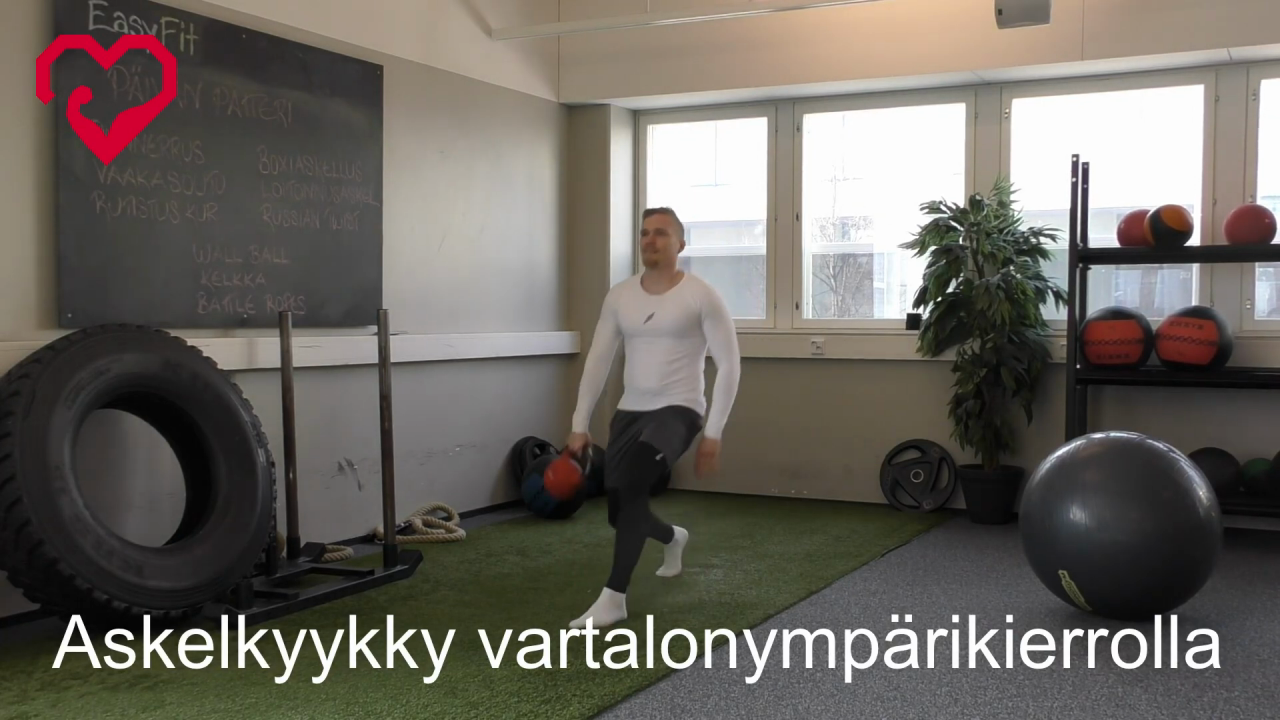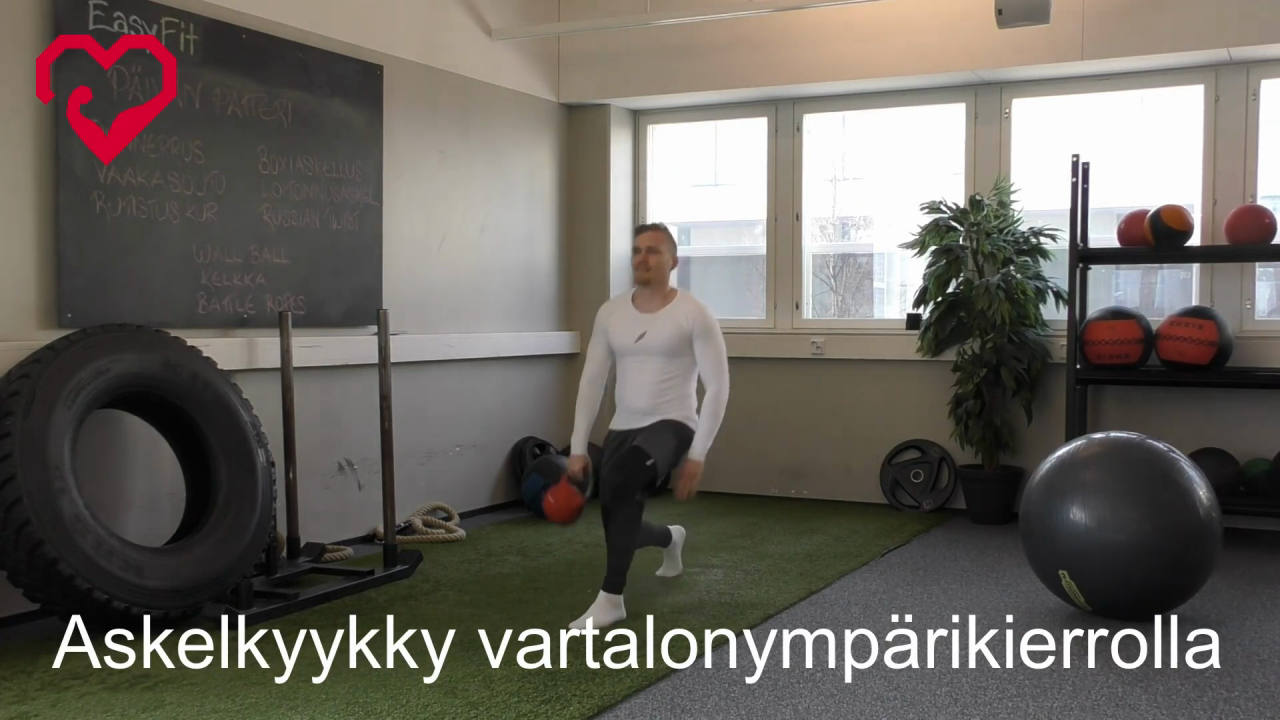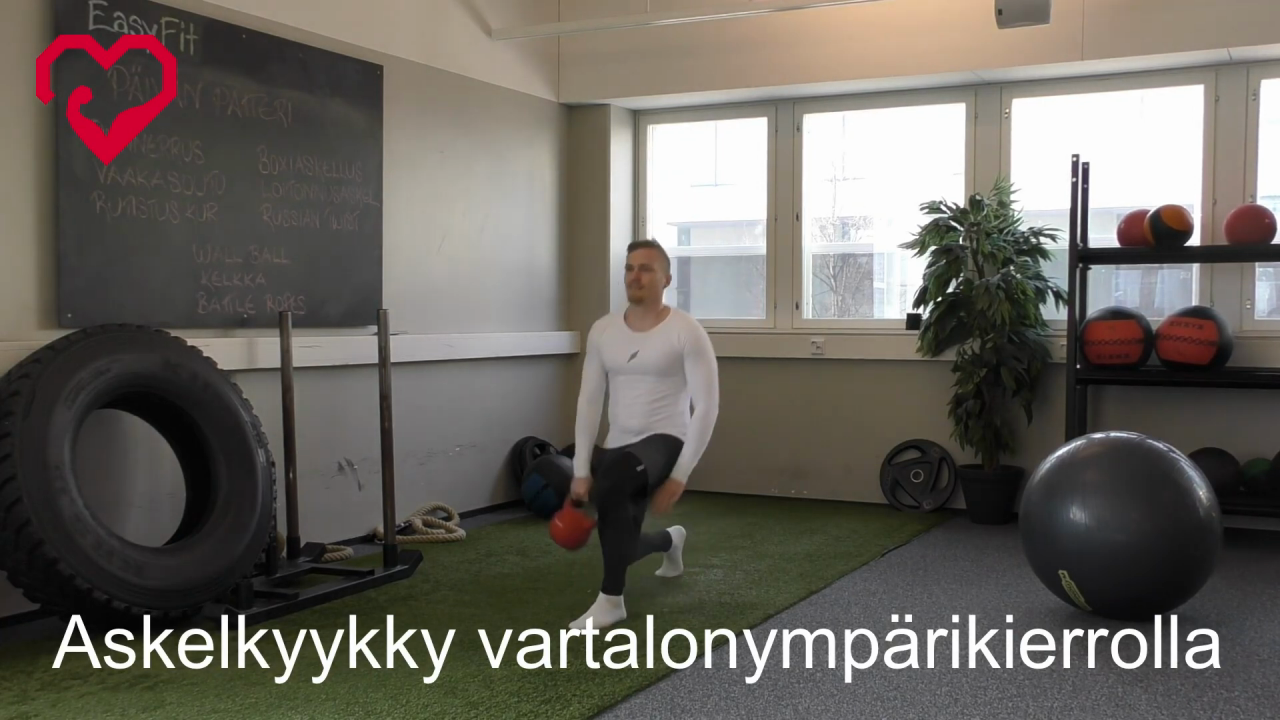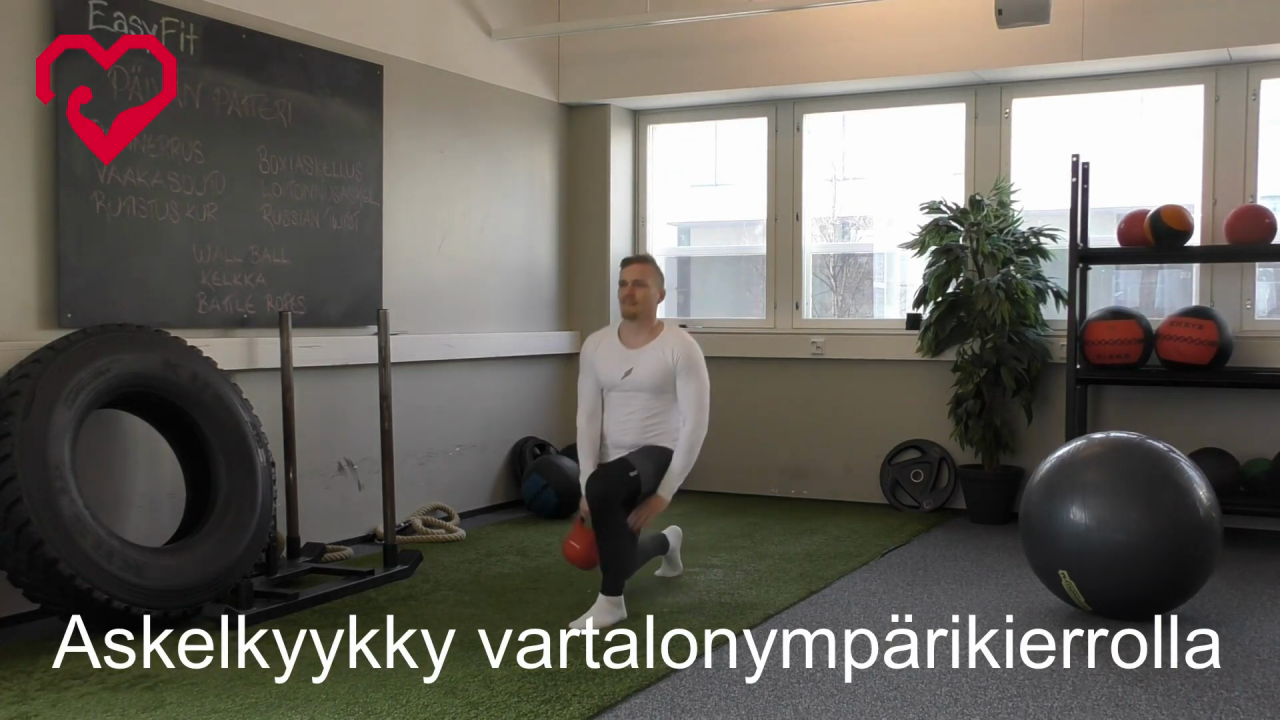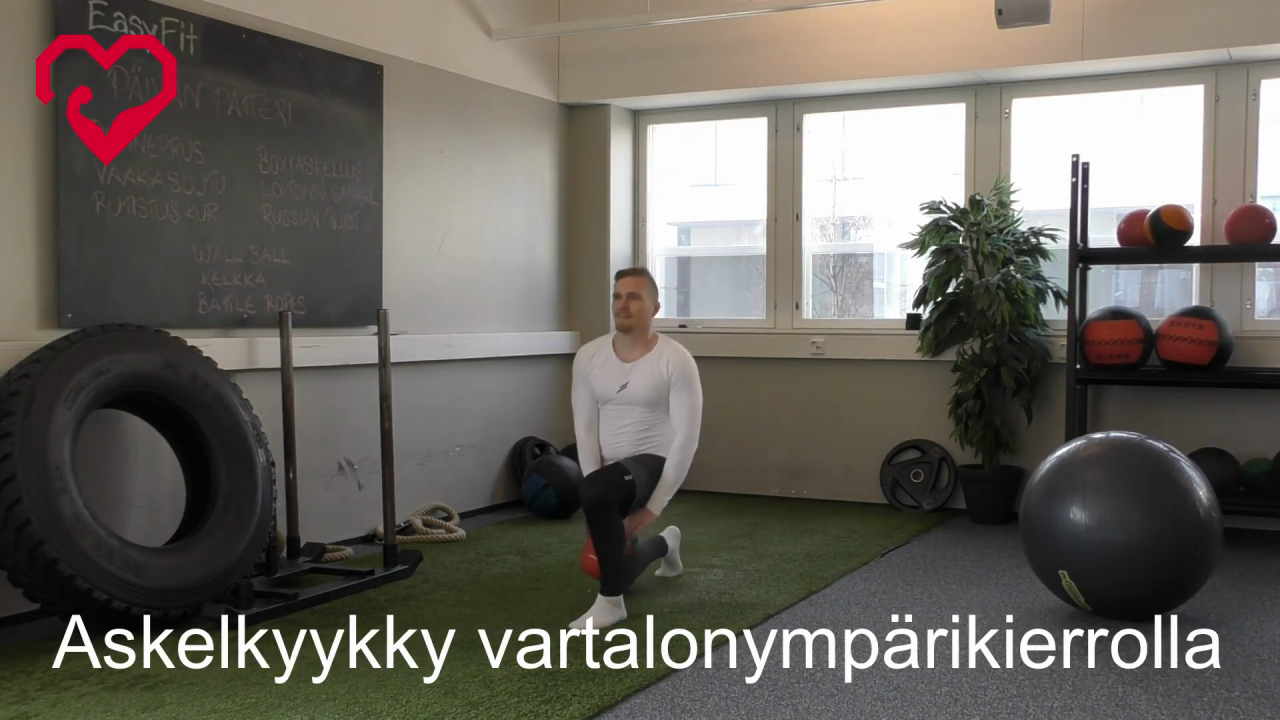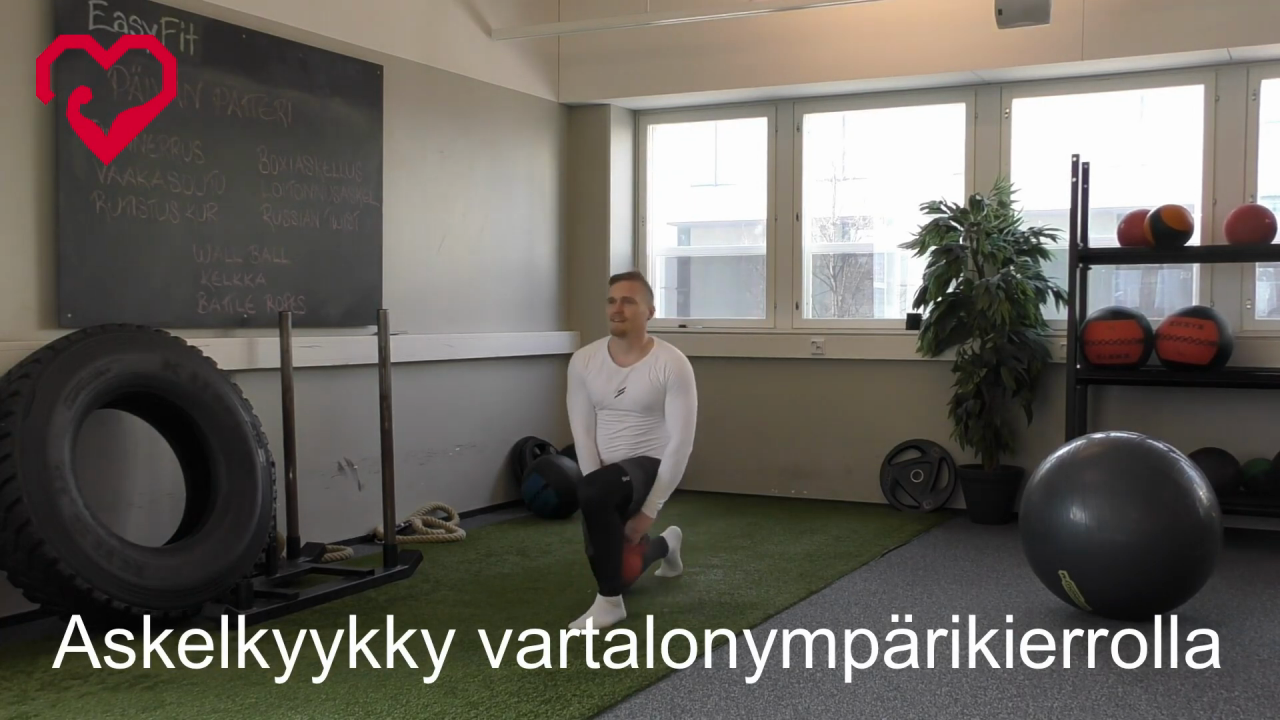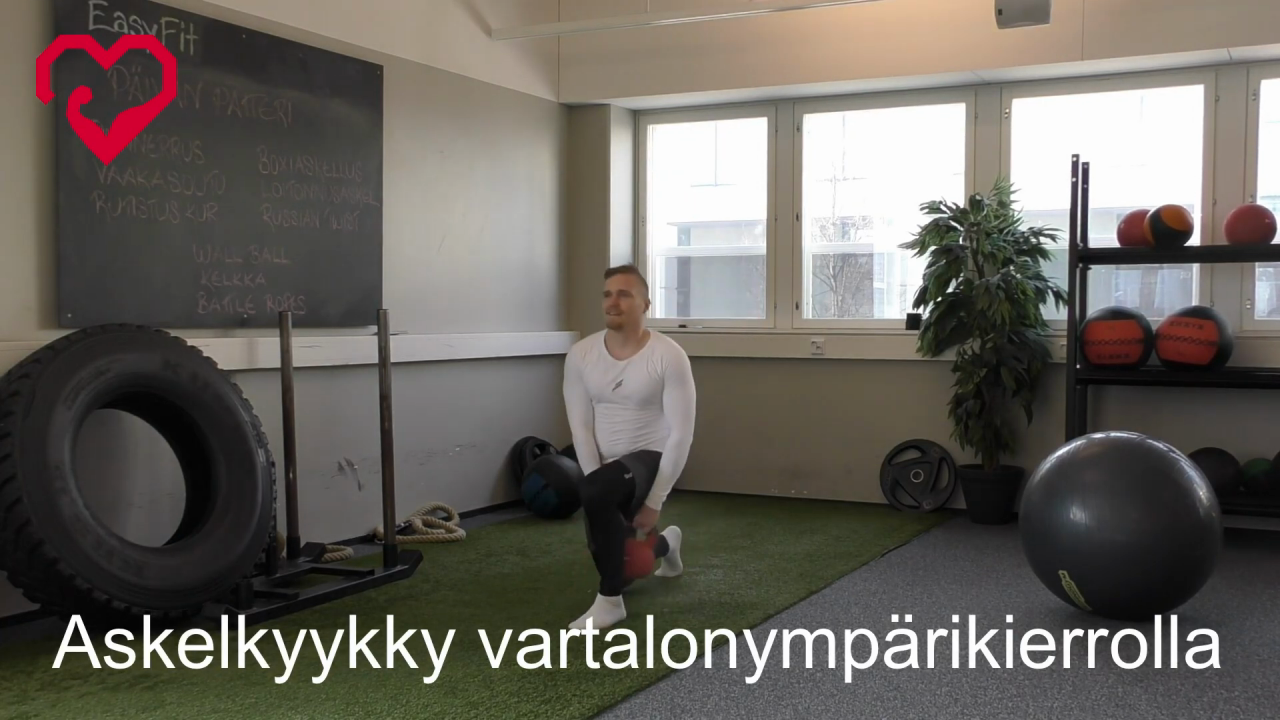
dt=0.1s
person 1, frame 1
left shoulder: (701, 295)
right shoulder: (619, 295)
left elbow: (729, 366)
right elbow: (598, 360)
left wrist: (713, 433)
right wrist: (579, 425)
left hip: (679, 412)
right hip: (631, 411)
left knee: (631, 482)
right knee: (623, 510)
left ankle: (613, 598)
right ankle: (673, 537)
person 1, frame 2
left shoulder: (694, 313)
right shoulder: (610, 312)
left elbow: (718, 385)
right elbow: (592, 379)
left wrist: (697, 455)
right wrist: (578, 446)
left hip: (671, 426)
right hip: (623, 429)
left knee: (618, 484)
right knee: (618, 523)
left ankle: (610, 599)
right ankle: (670, 538)
person 1, frame 3
left shoulder: (687, 332)
right shoulder: (602, 330)
left elbow: (706, 408)
right elbow: (589, 399)
left wrist: (679, 477)
right wrist: (581, 468)
left hip: (665, 441)
right hip: (617, 445)
left knee: (609, 484)
right knee: (619, 546)
left ankle: (611, 600)
right ankle: (670, 540)
person 1, frame 4
left shoulder: (680, 347)
right shoulder: (595, 345)
left elbow: (695, 424)
right elbow: (587, 416)
left wrist: (663, 493)
right wrist: (586, 486)
left hip: (657, 454)
right hip: (612, 457)
left knee: (603, 489)
left ankle: (610, 601)
right ankle: (667, 542)
person 1, frame 5
left shoulder: (676, 360)
right shoulder: (588, 357)
left elbow: (686, 439)
right elbow: (585, 429)
left wrist: (654, 506)
right wrist: (602, 499)
left hip: (653, 464)
right hip: (606, 469)
left knee: (595, 493)
left ankle: (610, 602)
right ankle: (665, 543)
person 1, frame 6
left shoulder: (672, 364)
right shoulder: (583, 361)
left elbow: (681, 442)
right elbow: (583, 434)
left wrist: (649, 510)
right wrist: (599, 501)
left hip: (649, 466)
right hip: (604, 471)
left knee: (592, 493)
left ankle: (609, 602)
right ankle: (666, 543)
person 1, frame 7
left shoulder: (668, 357)
right shoulder: (580, 354)
left elbow: (681, 434)
right elbow: (580, 427)
left wrist: (654, 502)
right wrist: (596, 484)
left hip: (648, 459)
right hip: (603, 466)
left knee: (599, 493)
left ankle: (609, 602)
right ankle: (666, 542)
